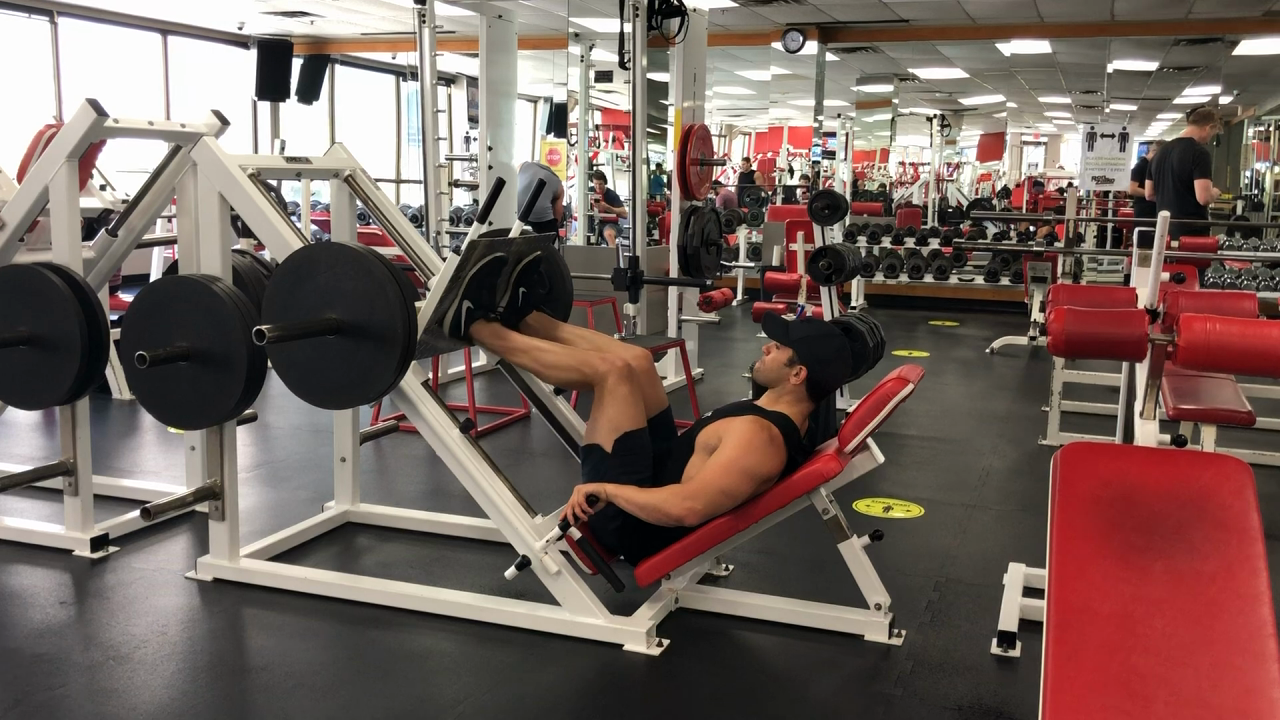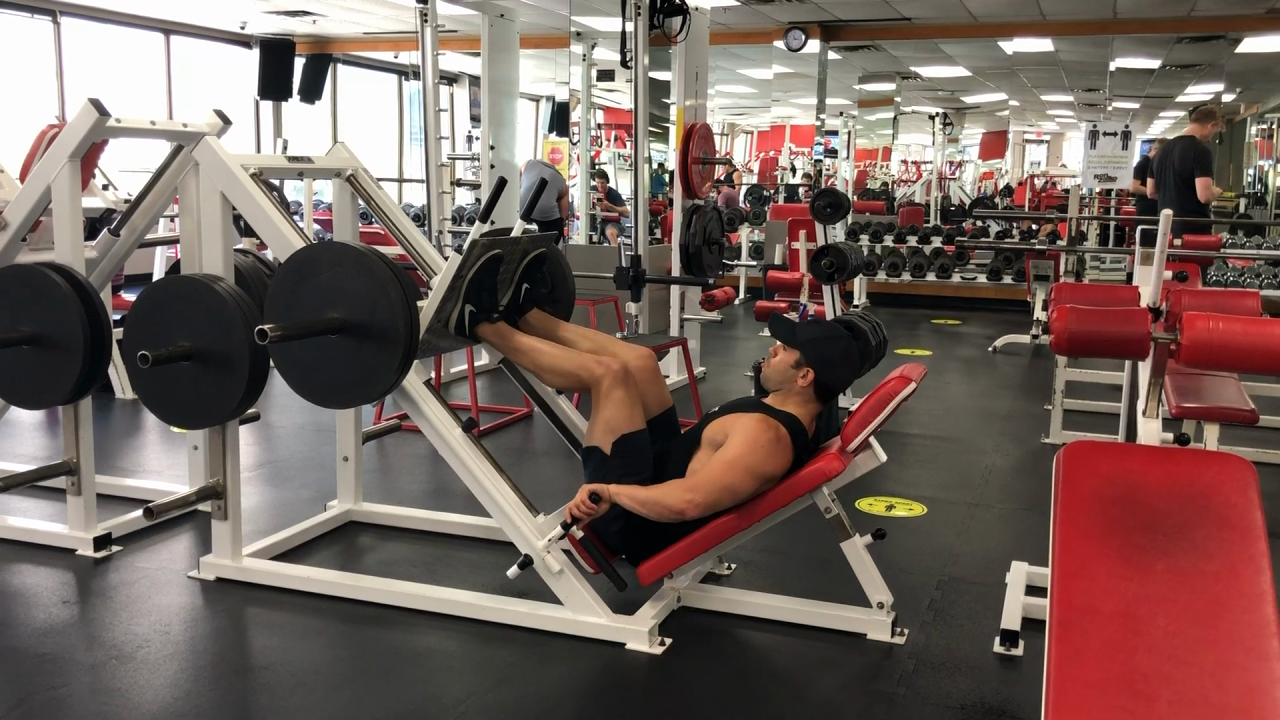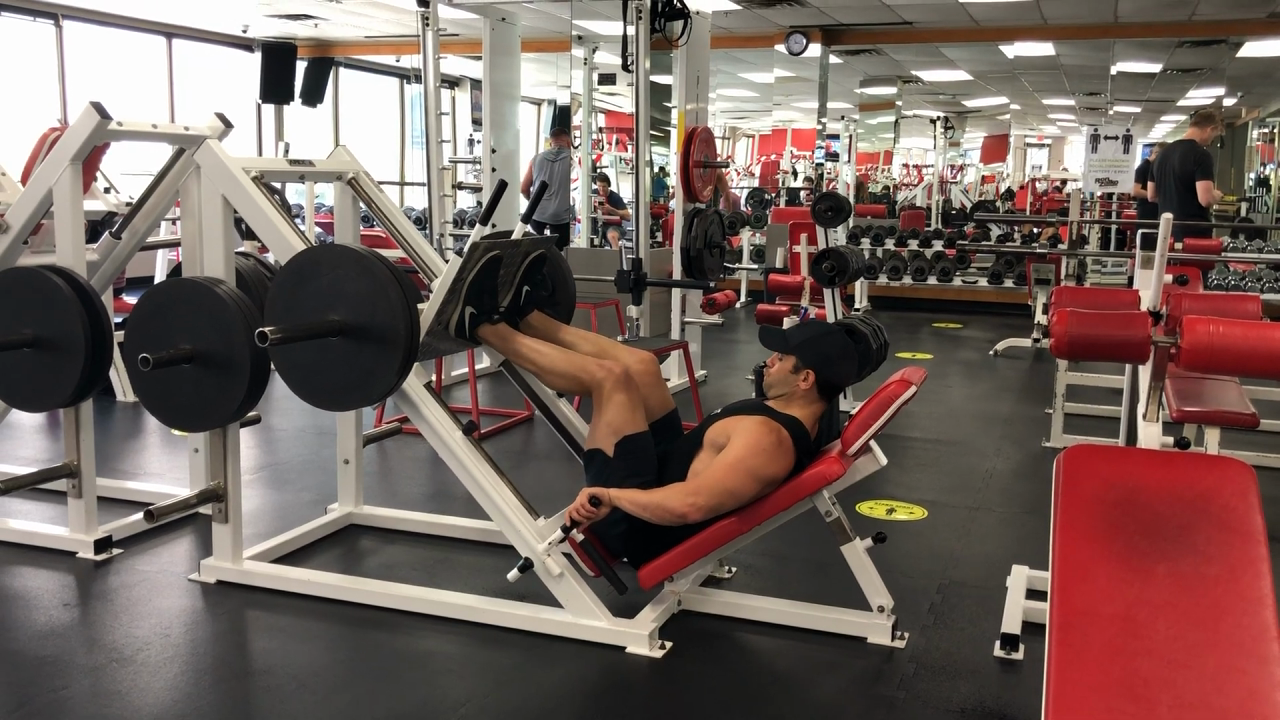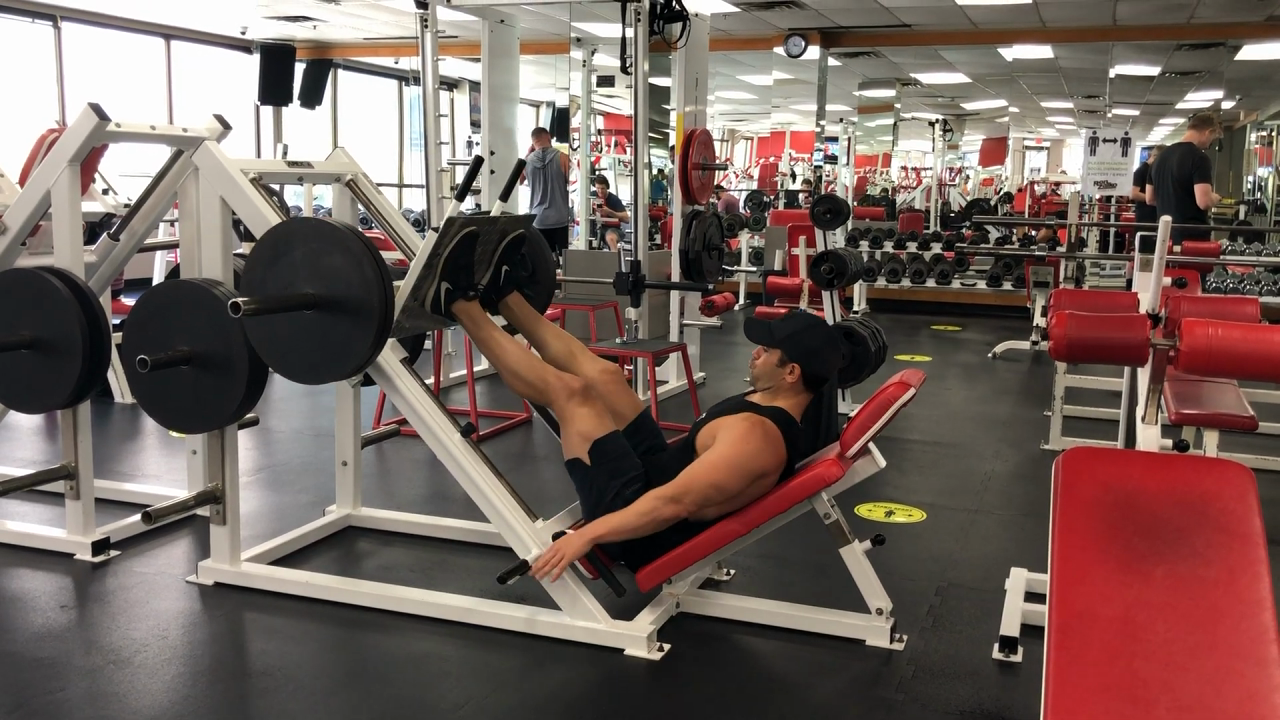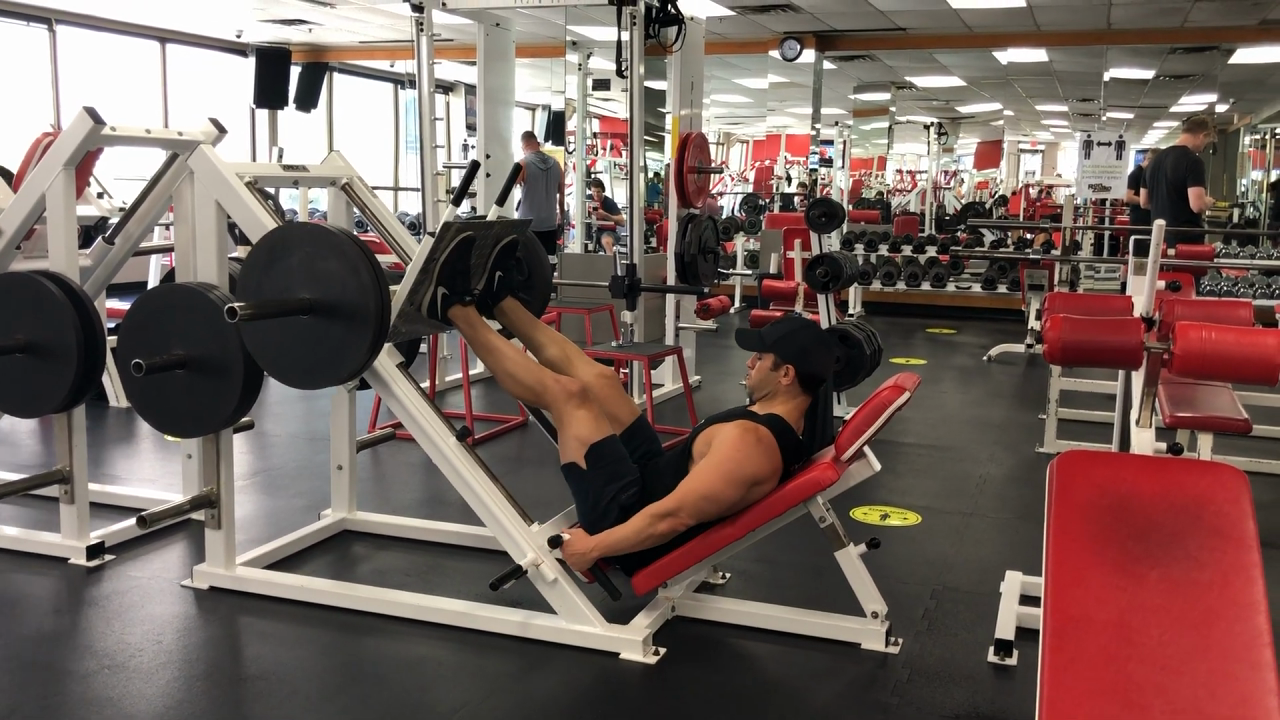
dt=0.7s
person 1, frame 1
left shoulder: (759, 437)
right shoulder: (785, 422)
left elbow: (687, 509)
left wrist: (603, 491)
left hip: (628, 523)
left knee: (614, 370)
right knee: (634, 361)
left ankle: (480, 326)
right ankle: (522, 315)
person 1, frame 2
left shoulder: (766, 436)
right shoulder: (792, 421)
left elbow: (687, 502)
left wrist: (608, 491)
left hip: (633, 522)
left knee: (609, 372)
right knee: (638, 361)
left ankle: (485, 324)
right ankle: (523, 314)
person 1, frame 3
left shoulder: (768, 439)
right shoulder: (793, 424)
left elbow: (690, 505)
left wrist: (609, 495)
left hip: (635, 524)
left knee: (610, 375)
right knee: (639, 366)
left ankle: (485, 325)
right ankle: (523, 315)
person 1, frame 4
left shoulder: (756, 434)
right shoulder: (783, 416)
left elbow: (674, 502)
left wrist: (584, 537)
left hip: (644, 534)
left knee: (570, 390)
right knee: (602, 376)
left ankle: (459, 301)
right ankle: (501, 294)
person 1, frame 5
left shoulder: (750, 441)
right shoulder: (787, 427)
left elbow: (673, 517)
left wrist: (593, 547)
left hip: (630, 514)
right hip: (653, 477)
left knee: (567, 393)
right knee: (599, 380)
left ankle: (456, 307)
right ankle: (496, 299)
